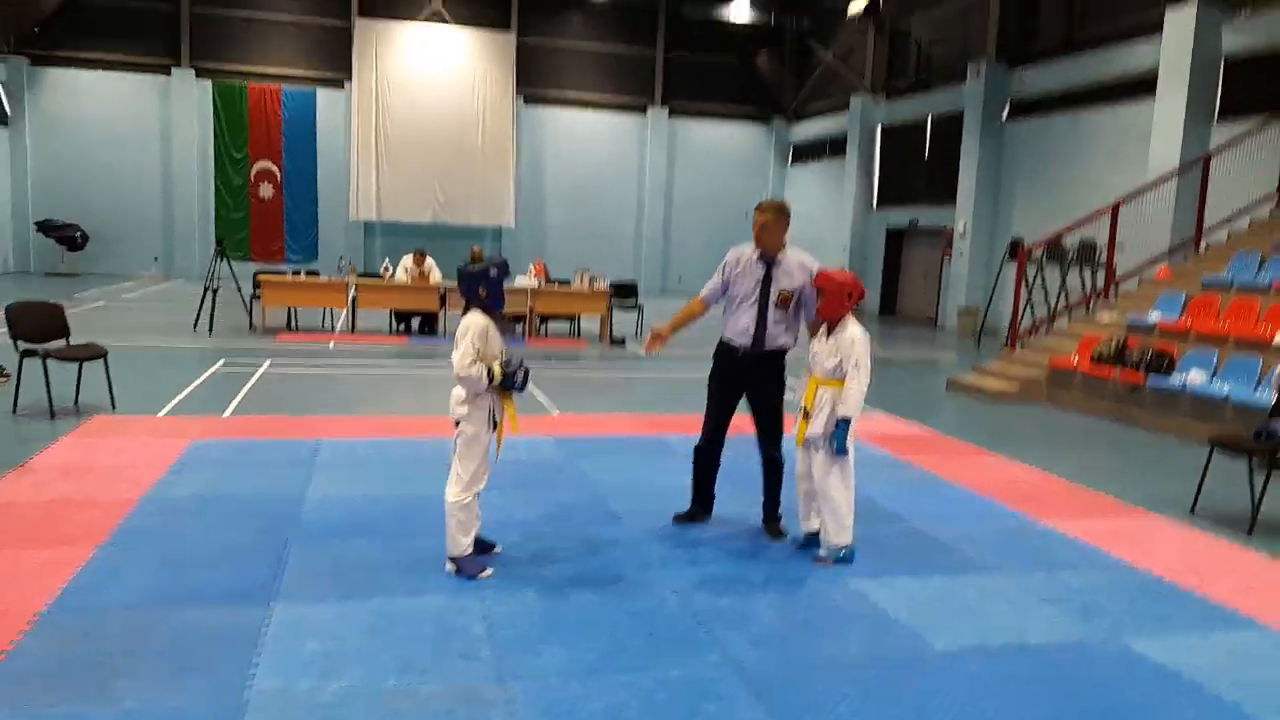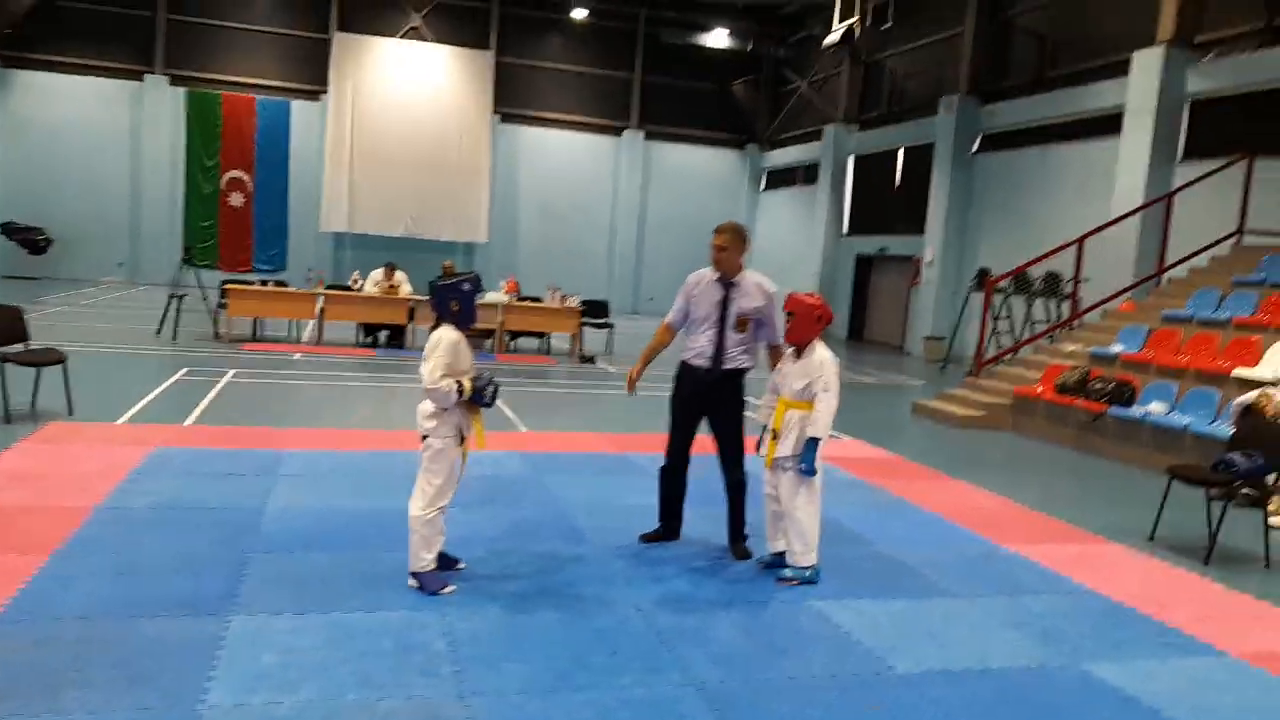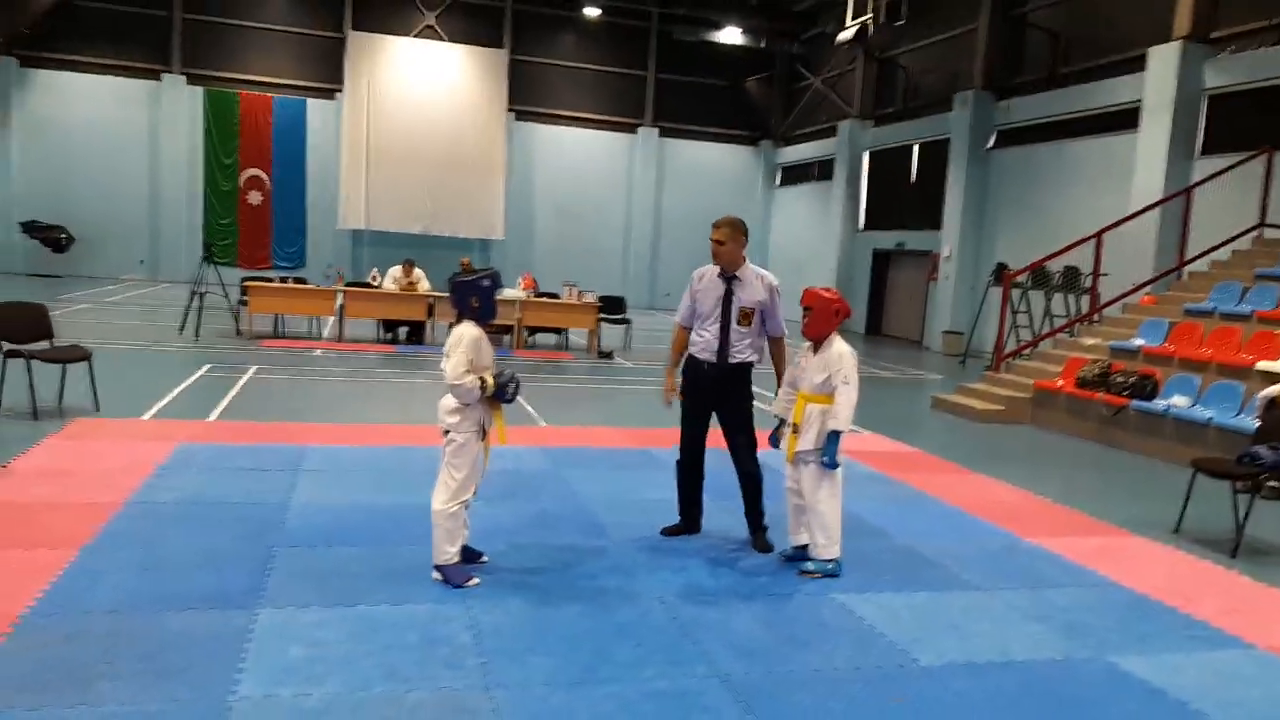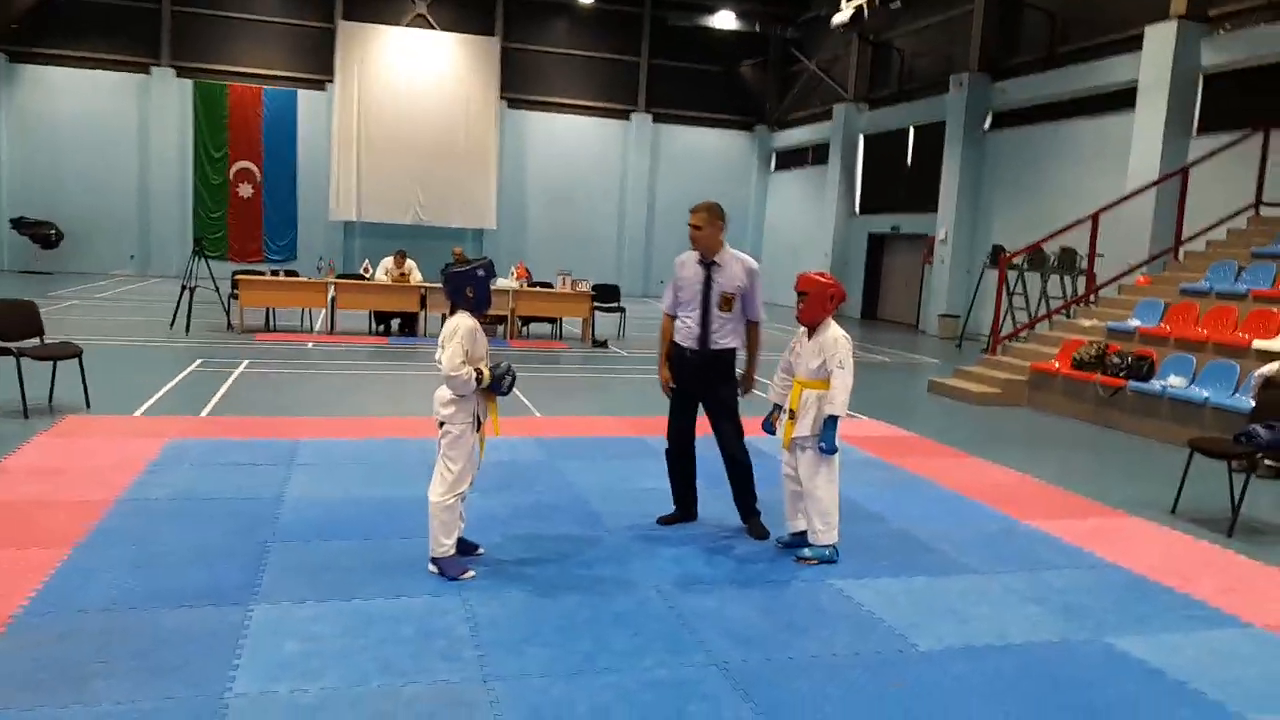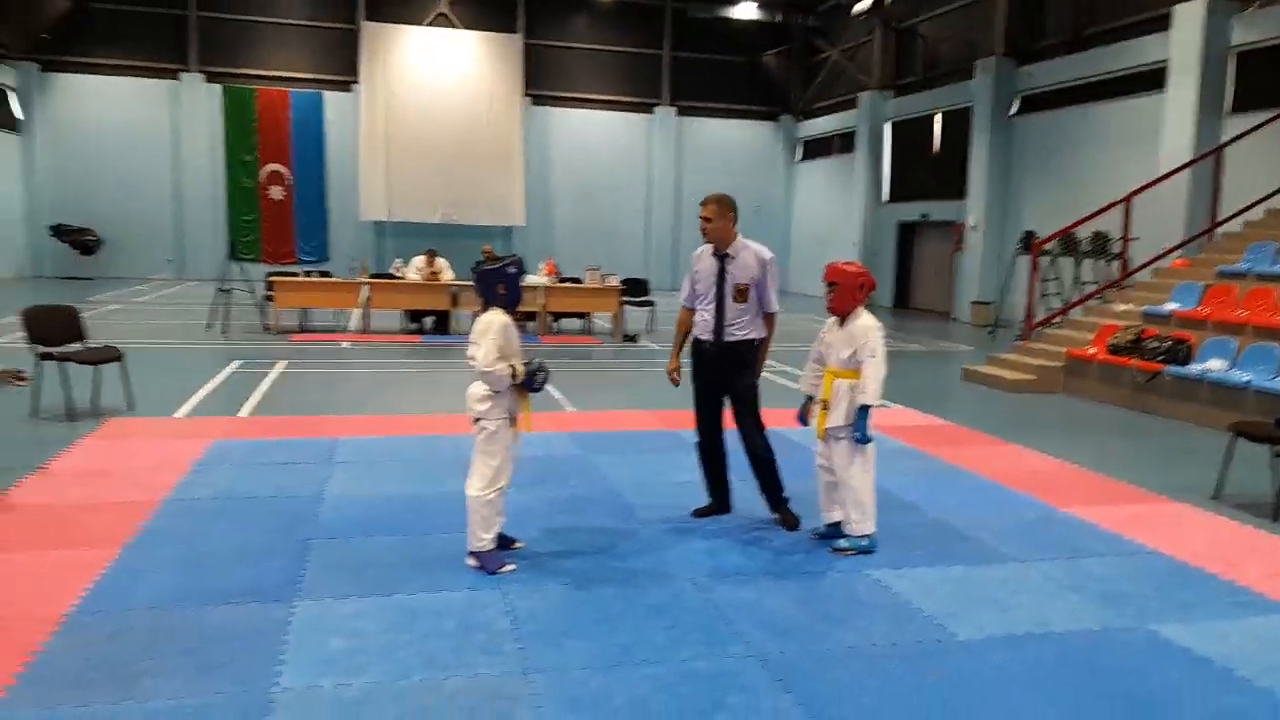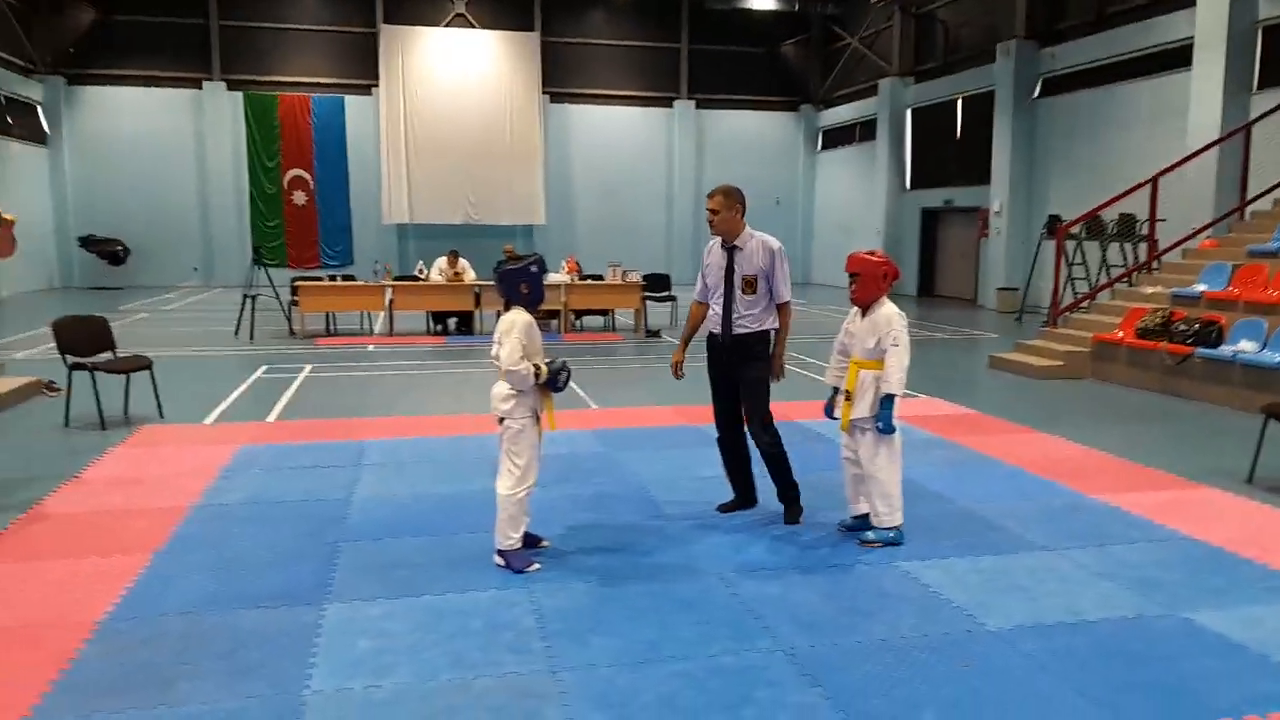
dt=0.1s
person 1, frame 1
left shoulder: (803, 269)
right shoulder: (735, 259)
left elbow: (815, 321)
right elbow: (703, 301)
right wrist: (668, 329)
left hip: (768, 363)
right hip: (730, 357)
left knee: (770, 445)
right knee: (710, 437)
left ankle: (770, 517)
right ankle: (700, 505)
person 1, frame 2
left shoulder: (762, 291)
right shoulder: (696, 281)
left elbow: (774, 344)
right elbow: (670, 326)
right wrist: (641, 364)
left hip: (727, 383)
right hip: (690, 377)
left knee: (733, 465)
right knee: (674, 458)
left ankle: (737, 536)
right ankle: (669, 526)
person 1, frame 3
left shoulder: (764, 284)
right shoulder: (701, 277)
left elbow: (775, 337)
right elbow: (683, 328)
left wrist: (781, 384)
right wrist: (671, 373)
left hip: (736, 377)
right hip: (698, 372)
left knee: (745, 458)
right knee: (689, 452)
left ankle: (757, 529)
right ankle: (689, 519)
person 1, frame 4
left shoulder: (745, 268)
right shoulder: (683, 264)
left elbow: (753, 321)
right elbow: (670, 316)
left wrist: (750, 368)
right wrist: (663, 364)
left hip: (719, 364)
right hip: (682, 360)
left knee: (732, 443)
right knee: (678, 441)
left ankle: (750, 514)
right ankle: (685, 507)
person 1, frame 5
left shoulder: (760, 258)
right shoulder: (699, 257)
left elbow: (770, 314)
right elbow: (688, 309)
left wrist: (760, 359)
right wrist: (675, 354)
left hip: (739, 354)
right hip: (703, 352)
left knee: (752, 434)
right knee: (707, 434)
left ankle: (779, 504)
right ankle: (720, 499)
person 1, frame 6
left shoulder: (768, 249)
right shoulder: (711, 251)
left elbow: (783, 305)
right elbow: (701, 303)
left wrist: (778, 354)
right wrist: (682, 347)
left hip: (752, 347)
right hip: (718, 346)
left knee: (760, 427)
right knee: (727, 429)
left ankle: (790, 496)
right ankle: (744, 494)
person 2, frame 1
left shoulder: (482, 321)
right shoulder: (477, 323)
right elbow: (465, 371)
left wrist: (504, 373)
right wrist: (500, 374)
left hip: (482, 408)
right hip: (474, 409)
left knee: (474, 478)
right knee: (465, 481)
left ankle: (468, 537)
right ankle: (459, 553)
person 2, frame 2
left shoulder: (452, 336)
right shoulder: (448, 338)
right elbow: (434, 385)
left wrist: (473, 387)
right wrist: (469, 389)
left hip: (449, 422)
right hip: (442, 423)
left knee: (440, 493)
right knee: (430, 495)
left ankle: (432, 552)
right ankle: (422, 568)
person 2, frame 3
left shoulder: (470, 331)
right shoulder: (469, 334)
right elbow: (456, 380)
left wrist: (492, 384)
right wrist: (490, 386)
left hip: (471, 418)
right hip: (463, 419)
left knee: (464, 487)
right knee: (453, 490)
left ankle: (456, 545)
right ankle: (446, 561)
person 2, frame 4
left shoulder: (464, 322)
right shoulder: (465, 325)
right elbow: (453, 372)
left wrist: (488, 375)
right wrist: (486, 377)
left hip: (465, 409)
right hip: (458, 411)
left knee: (460, 479)
right knee: (449, 482)
left ankle: (451, 538)
right ankle: (442, 554)
person 2, frame 5
left shoulder: (490, 318)
right shoulder: (499, 321)
left elbow: (476, 357)
right elbow: (488, 367)
left wrist: (518, 371)
right wrist: (520, 374)
left hip: (497, 404)
right hip: (493, 406)
left knee: (496, 473)
right knee: (489, 477)
left ankle: (490, 532)
right ankle: (480, 548)
person 2, frame 6
left shoulder: (512, 318)
right shoulder: (521, 320)
left elbow: (501, 358)
right elbow: (512, 367)
left wrist: (543, 371)
right wrist: (544, 373)
left hip: (521, 403)
right hip: (517, 404)
left knee: (521, 472)
right knee: (517, 476)
left ankle: (516, 531)
right ankle: (507, 547)
person 3, frame 1
left shoulder: (854, 337)
right shoulder: (823, 333)
left elbow: (856, 385)
left wrist: (843, 427)
right wrist: (803, 412)
left hip: (833, 420)
right hip: (812, 415)
left knee: (832, 480)
right knee: (806, 475)
left ankle: (839, 544)
right ankle: (814, 530)
person 3, frame 2
left shoulder: (823, 360)
right shoulder: (790, 356)
left elbow: (824, 407)
left wrist: (811, 448)
right wrist: (765, 432)
left hip: (800, 441)
right hip: (779, 437)
left knee: (799, 501)
right knee: (774, 495)
left ankle: (805, 564)
right ankle: (780, 550)
person 3, frame 3
left shoulder: (841, 354)
right shoulder: (807, 350)
left elbow: (845, 400)
right elbow: (790, 388)
left wrist: (833, 441)
right wrist: (780, 424)
left hip: (821, 434)
right hip: (800, 430)
left knee: (821, 494)
right knee: (796, 489)
left ankle: (827, 557)
right ankle: (803, 544)
person 3, frame 4
left shoulder: (836, 339)
right shoulder: (802, 335)
left elbow: (840, 385)
right elbow: (785, 374)
left wrist: (830, 426)
right wrist: (775, 411)
left hip: (818, 420)
right hip: (796, 416)
left knee: (818, 480)
right knee: (792, 475)
left ankle: (825, 543)
right ankle: (799, 530)
person 3, frame 5
left shoulder: (868, 327)
right shoulder: (832, 325)
left elbow: (873, 374)
right elbow: (816, 364)
left wrist: (863, 415)
right wrist: (808, 401)
left hip: (851, 409)
right hip: (829, 406)
left knee: (853, 470)
right knee: (827, 465)
left ankle: (862, 533)
right ankle: (835, 521)
person 3, frame 6
left shoulder: (890, 316)
right shoulder: (855, 315)
left elbow: (896, 364)
right elbow: (841, 356)
left wrist: (887, 405)
right wrist: (834, 394)
left hip: (876, 400)
right hip: (854, 398)
left knee: (879, 462)
right knee: (852, 458)
left ankle: (889, 525)
right ankle: (861, 513)
